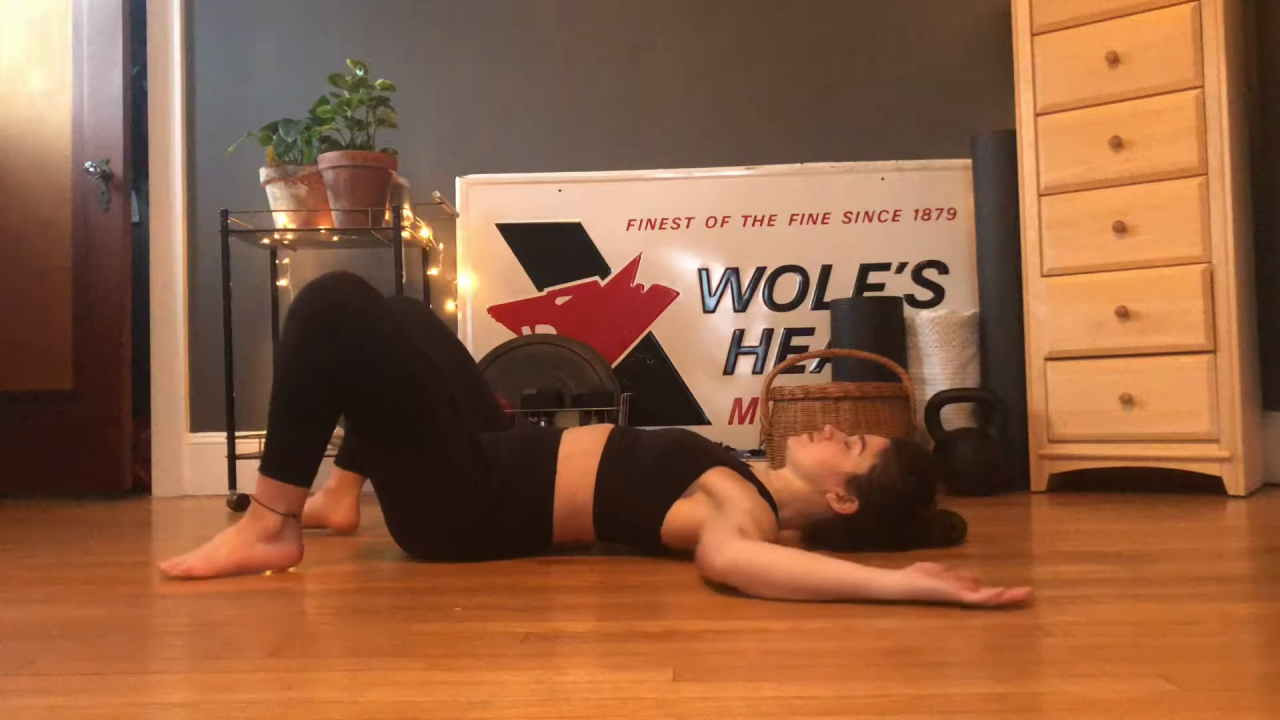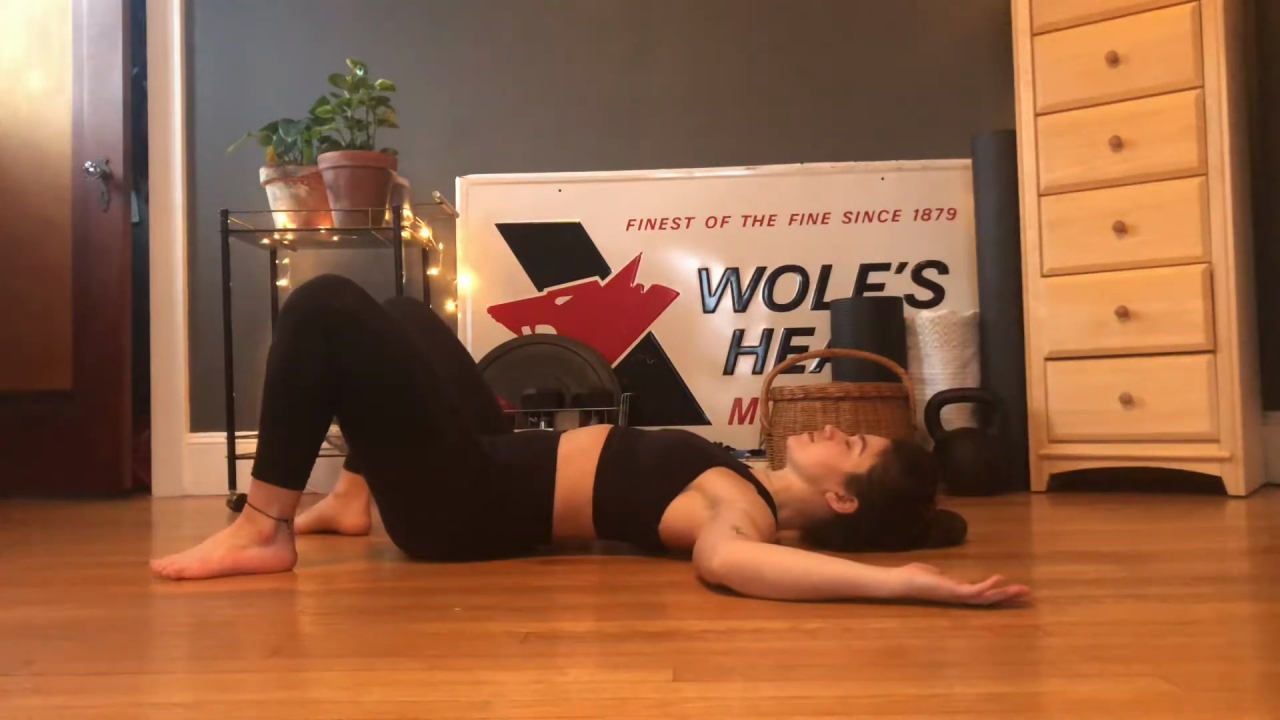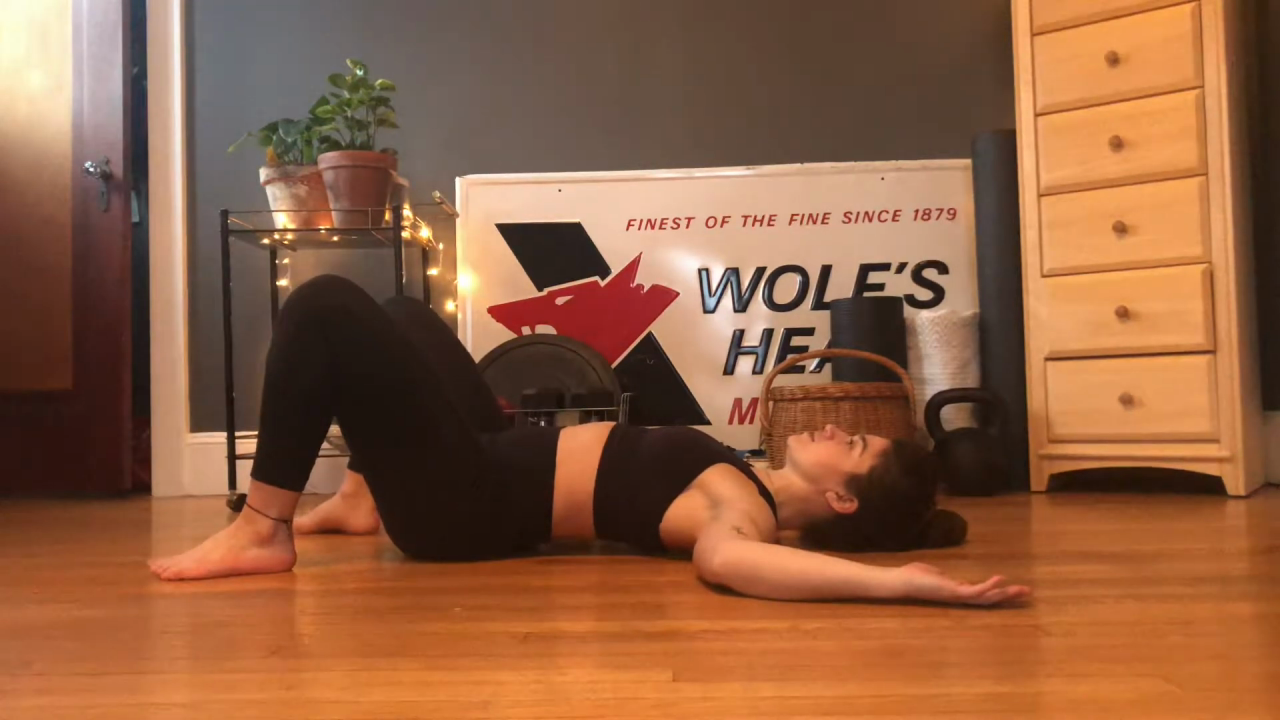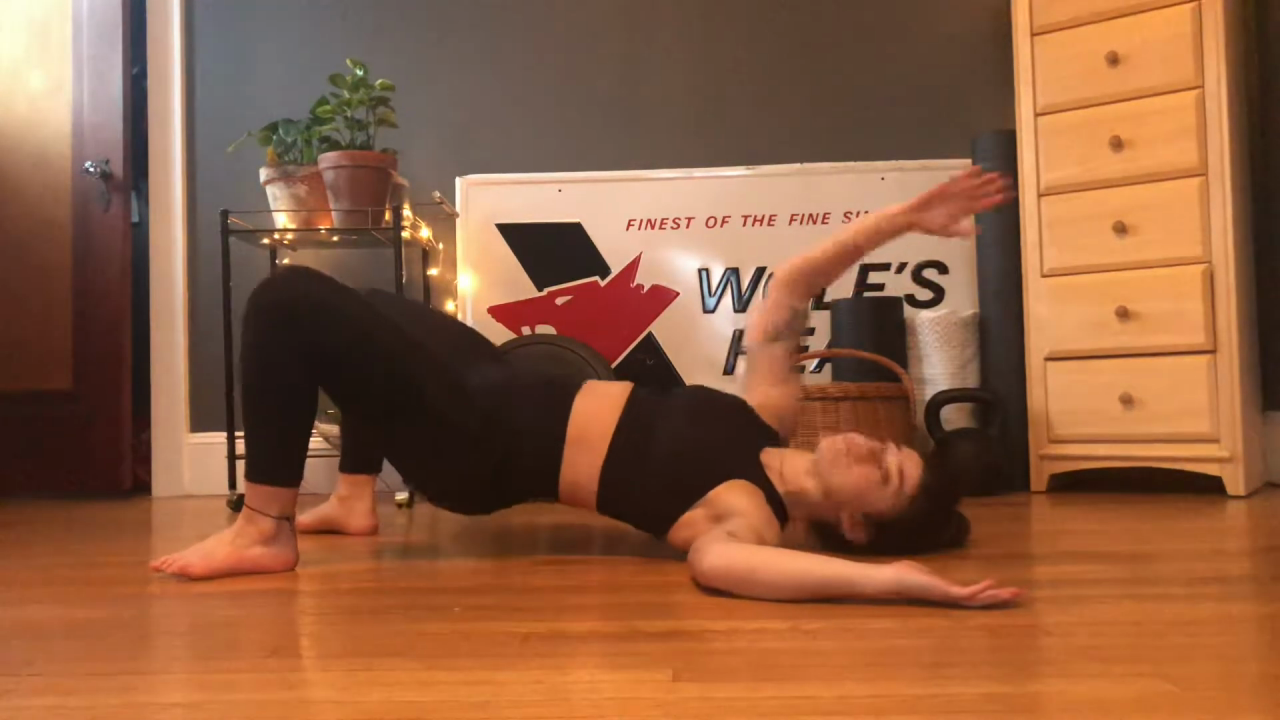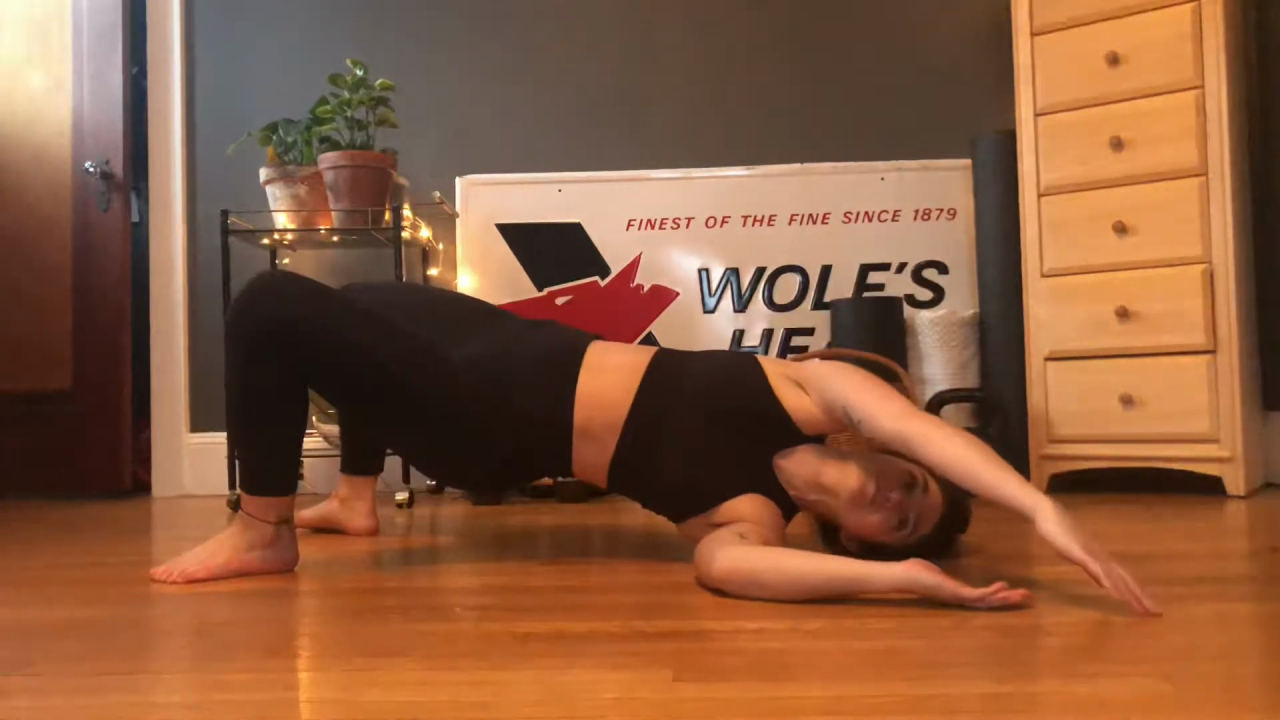
dt=1s
person 1, frame 1
left shoulder: (748, 516)
right shoulder: (759, 489)
left elbow: (723, 556)
left wrist: (898, 582)
left hip: (467, 503)
right hip: (500, 460)
left knee: (334, 304)
right knee: (400, 317)
left ankle: (270, 525)
right ankle: (339, 496)
person 1, frame 2
left shoulder: (744, 510)
right shoulder: (758, 490)
left elbow: (723, 556)
left wrist: (899, 582)
left hip: (463, 503)
right hip: (497, 461)
left knee: (324, 307)
right knee: (404, 316)
left ankle: (263, 529)
right ankle: (350, 500)
person 1, frame 3
left shoulder: (746, 511)
right shoulder: (758, 489)
left elbow: (722, 556)
left wrist: (898, 583)
left hip: (465, 503)
right hip: (497, 456)
left knee: (324, 307)
right knee: (403, 314)
left ankle: (262, 530)
right ankle: (359, 500)
person 1, frame 4
left shoulder: (750, 518)
right shoulder: (771, 414)
left elbow: (715, 562)
right elbow: (786, 286)
left wrist: (892, 577)
right wrist: (902, 217)
left hip: (473, 446)
right hip: (502, 382)
left knee: (287, 300)
right knee: (361, 309)
left ankle: (263, 532)
right ankle: (353, 501)
person 1, frame 5
left shoulder: (751, 516)
right shoulder: (812, 400)
left elbow: (722, 566)
right elbow: (922, 425)
right wrist: (1040, 505)
left hip: (491, 428)
right hip: (521, 345)
left knee: (268, 308)
right knee: (358, 305)
left ankle: (261, 536)
right ankle: (353, 501)
